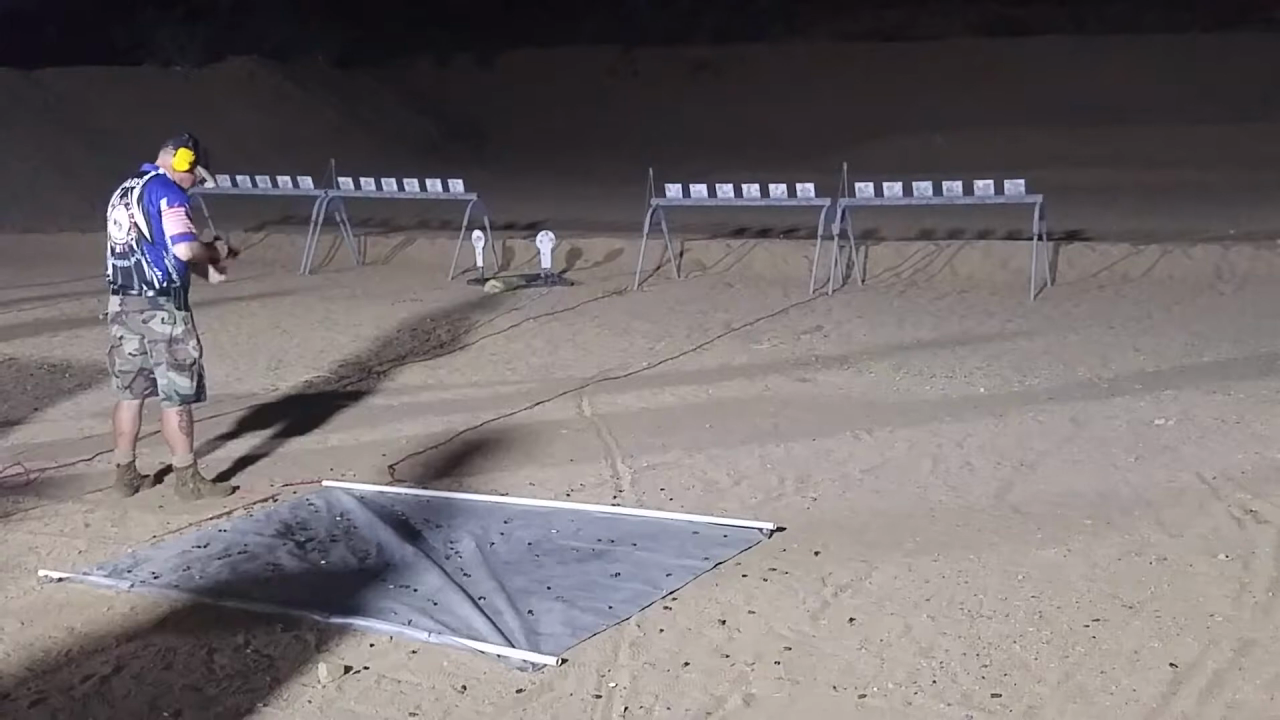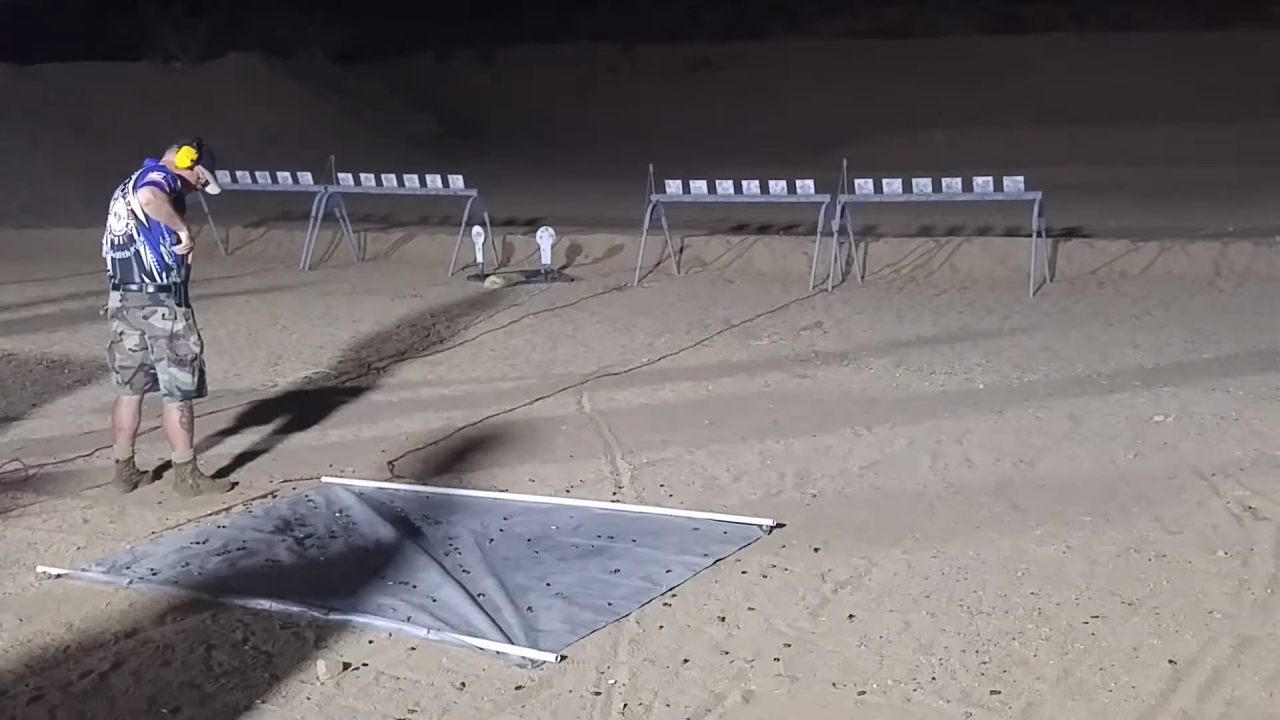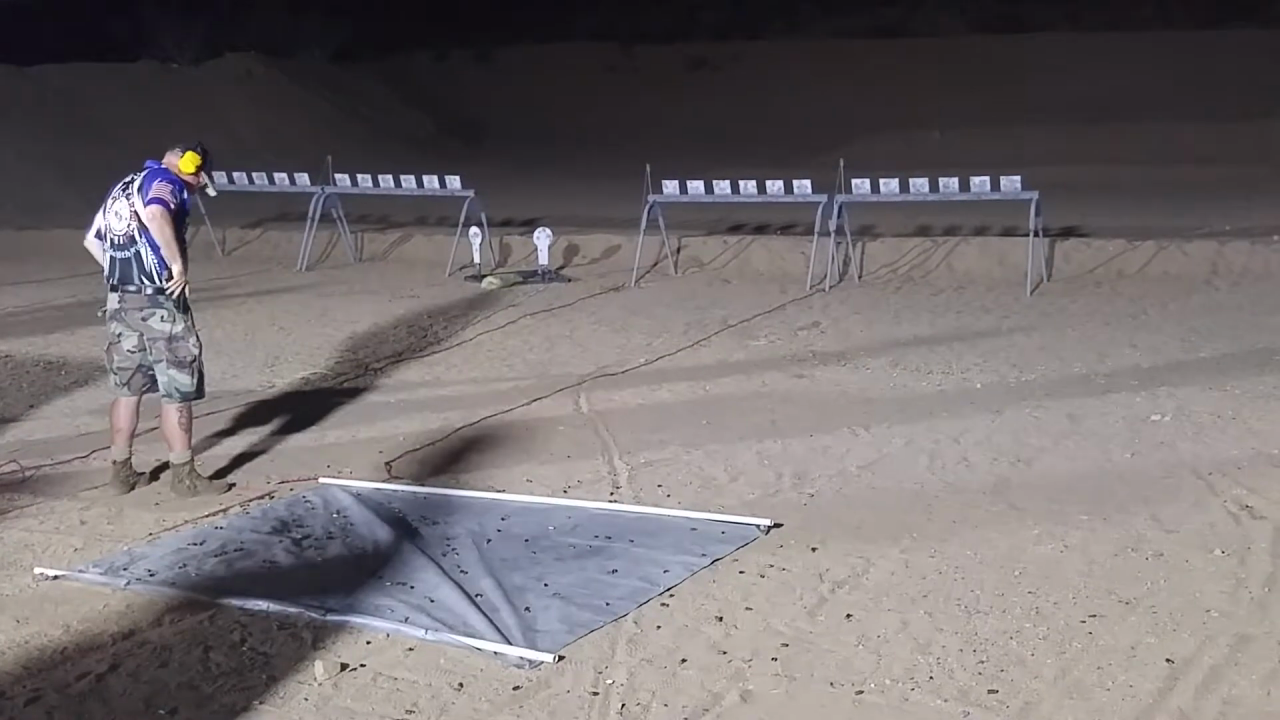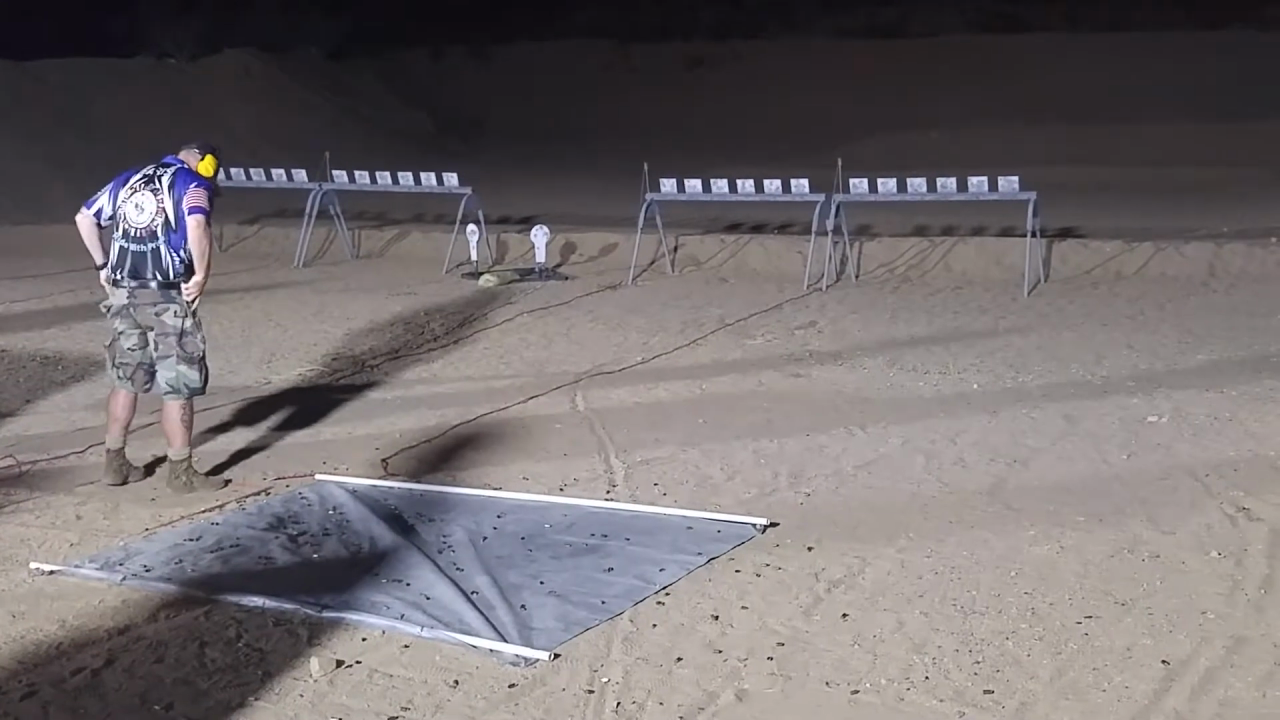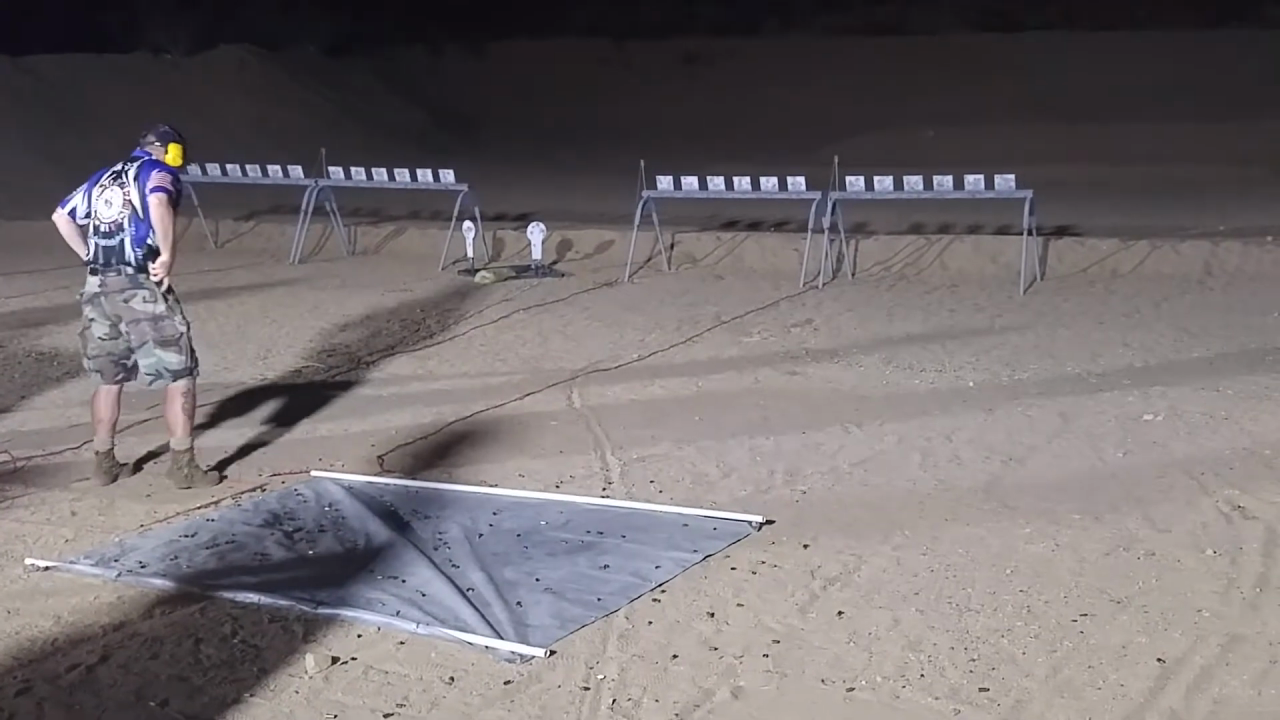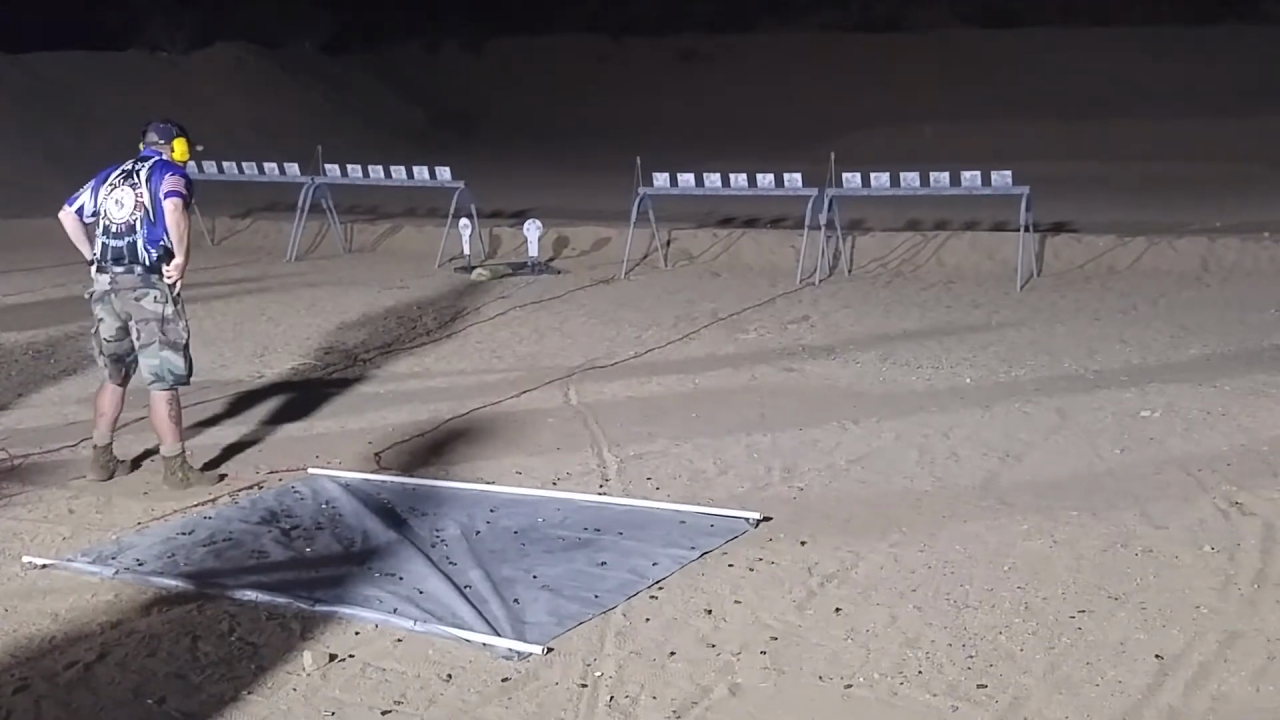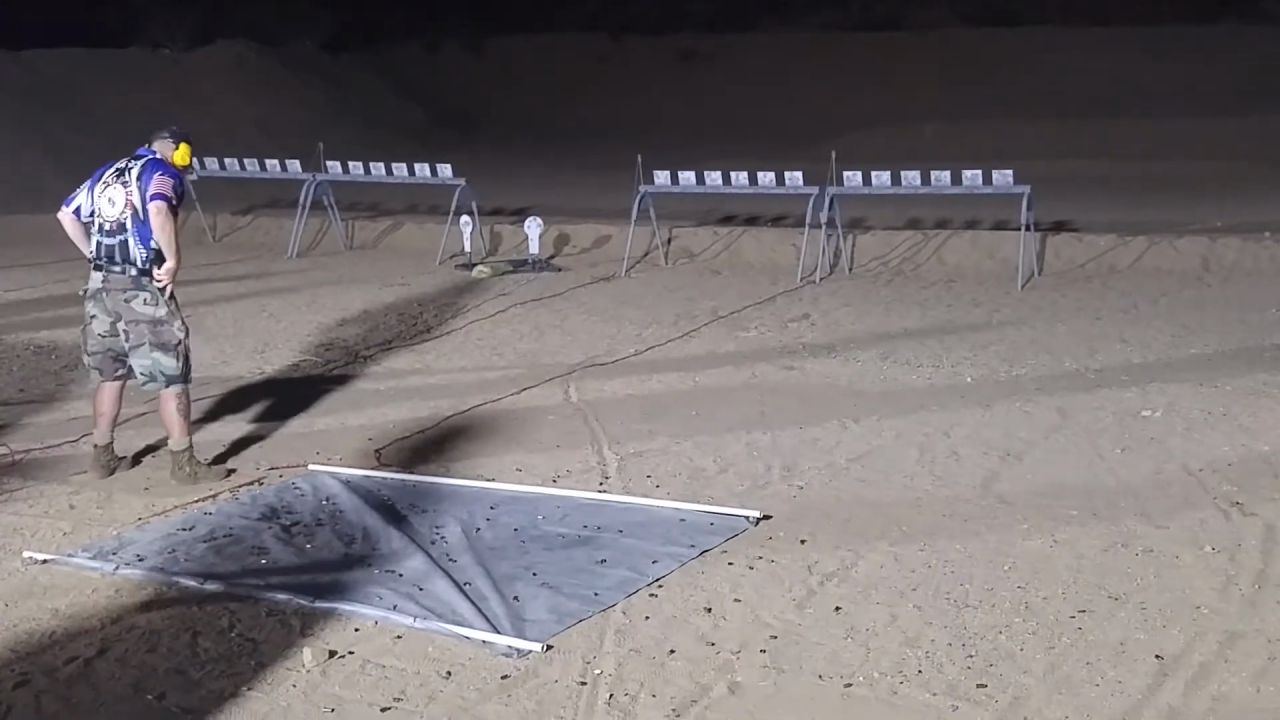
dt=0.5s
person 1, frame 1
left shoulder: (124, 190)
right shoulder: (167, 191)
right elbow: (184, 249)
left wrist: (201, 264)
right wrist: (212, 252)
left hip: (122, 303)
right hip: (161, 306)
left knee: (130, 392)
right knee: (177, 395)
left ankle: (126, 474)
right ankle: (188, 479)
person 1, frame 2
left shoulder: (126, 188)
right shoulder: (160, 177)
left elbow: (110, 248)
right elbow: (149, 198)
right wrist: (183, 230)
left hip: (121, 299)
right hip: (161, 301)
left knee: (129, 388)
right knee: (178, 390)
left ankle: (124, 470)
right ankle: (187, 475)
person 1, frame 3
left shoulder: (121, 187)
right shoulder: (167, 182)
left elbow: (92, 239)
right elbow: (156, 215)
right wrist: (179, 266)
left hip: (120, 299)
right hip: (160, 300)
left knee: (127, 389)
right knee: (177, 391)
left ankle: (122, 471)
right ankle: (184, 476)
person 1, frame 4
left shoulder: (129, 179)
right shoulder: (193, 183)
left elbow: (85, 217)
right elbow: (196, 225)
left wrist: (103, 265)
right wrist: (201, 275)
left hip: (122, 293)
right hip: (166, 295)
left knee: (126, 380)
right knee: (179, 387)
left ankle: (115, 462)
right ankle: (181, 472)
person 1, frame 5
left shoulder: (104, 177)
right shoulder: (159, 171)
left elbow: (61, 216)
right elbow: (158, 203)
left wrist: (90, 258)
right wrist: (167, 255)
left hip: (99, 286)
right hip: (141, 285)
left knee: (108, 379)
right knee: (178, 374)
left ankle: (104, 463)
right ankle: (183, 465)
person 1, frame 6
left shoulder: (110, 175)
right shoulder: (170, 173)
left elbow: (68, 214)
right elbow: (174, 208)
left wrist: (93, 258)
right wrist: (181, 257)
left hip: (107, 285)
right hip: (149, 285)
left knee: (115, 375)
right knee: (164, 381)
left ankle: (101, 458)
right ankle: (175, 468)
person 1, frame 7
left shoulder: (106, 173)
right shoulder: (164, 172)
left elbow: (67, 215)
right elbow: (158, 211)
right wrist: (172, 260)
left hip: (101, 283)
right hip: (142, 286)
left knee: (110, 372)
right knee: (171, 375)
left ankle: (103, 456)
right ankle: (184, 462)
